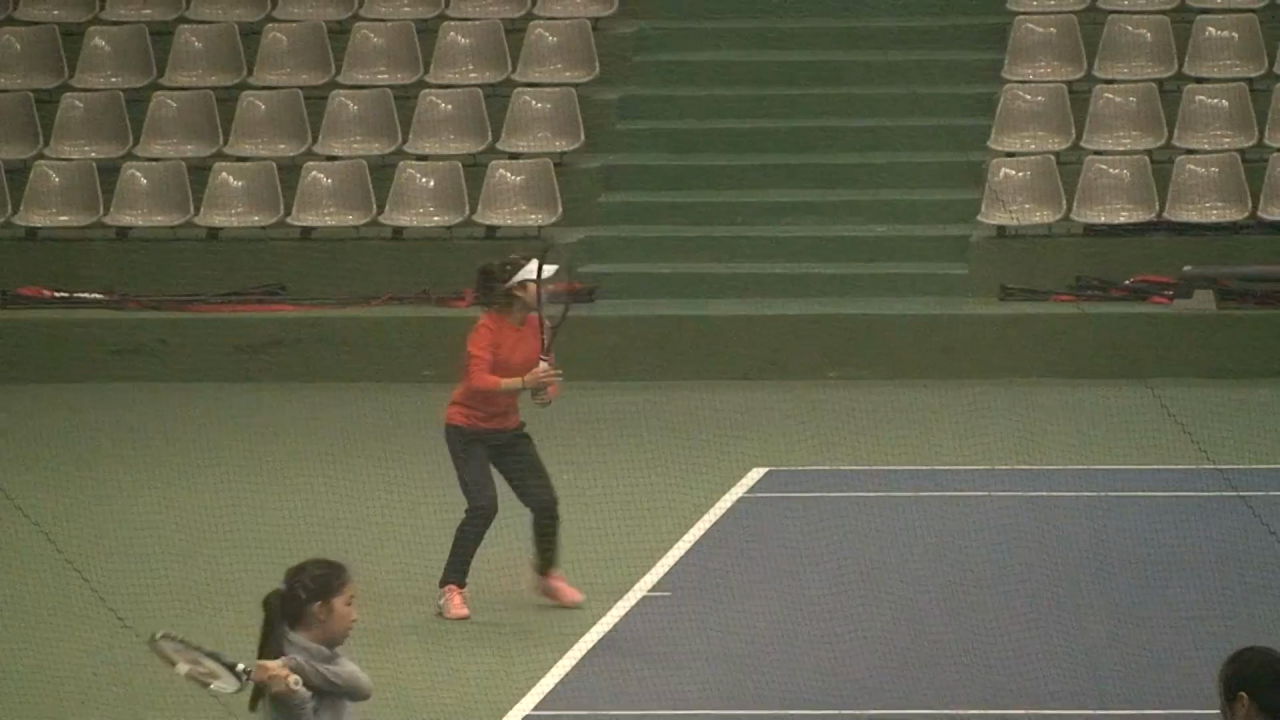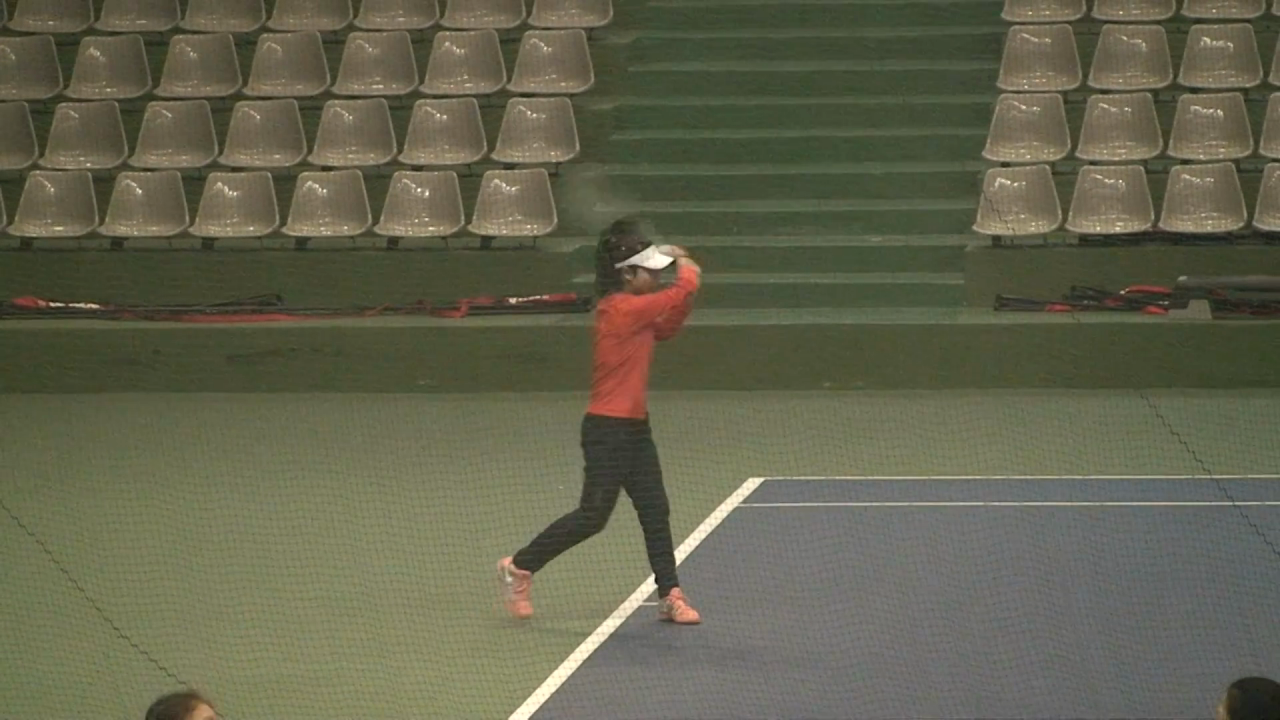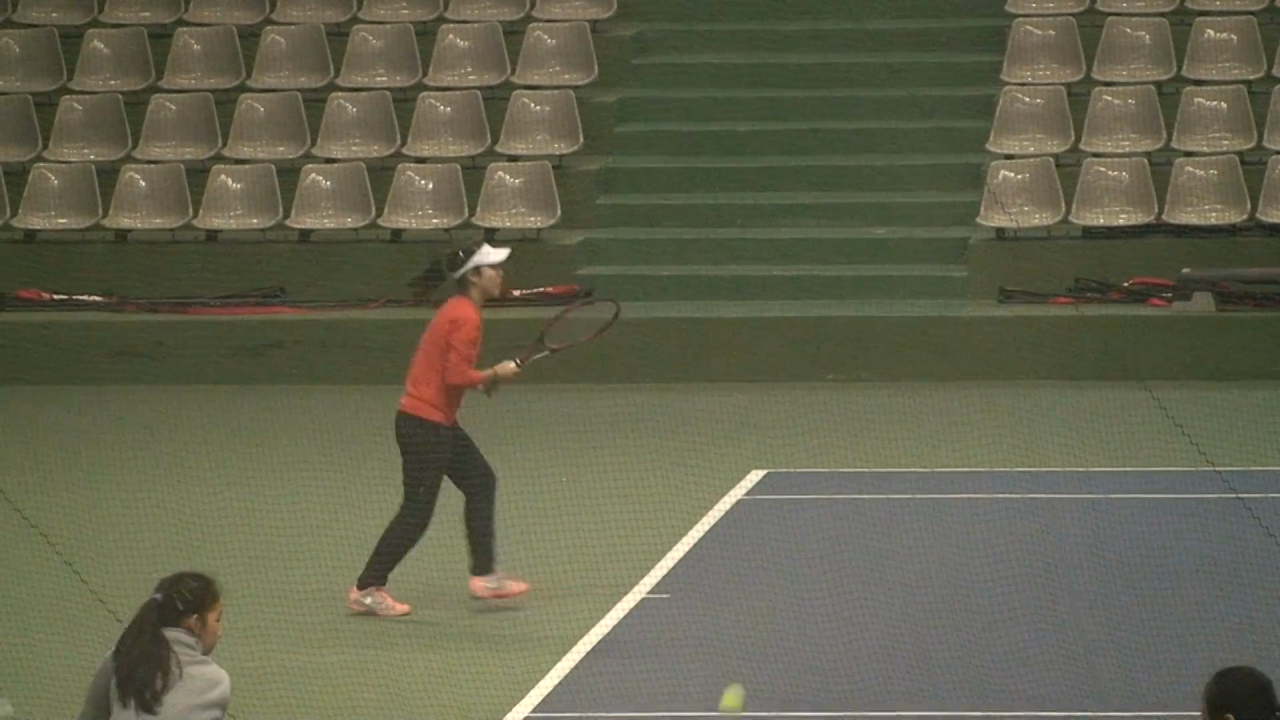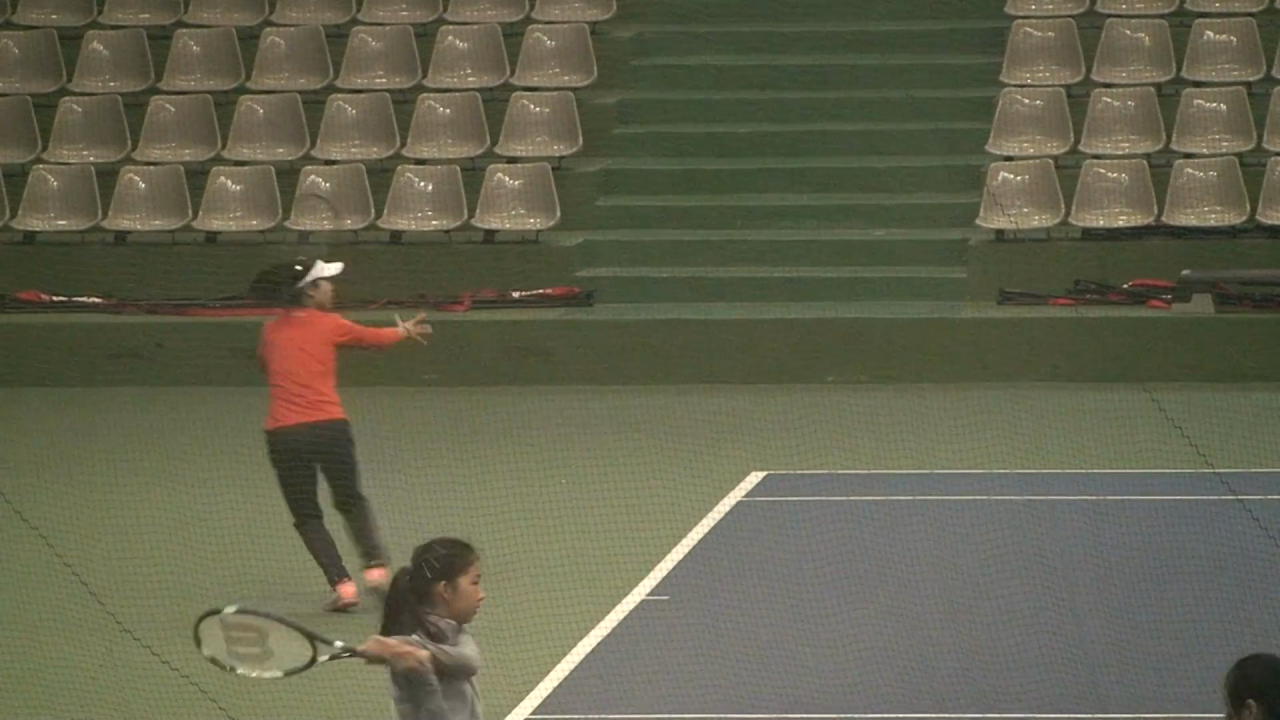
dt=1s
person 1, frame 1
left shoulder: (534, 325)
right shoulder: (487, 328)
left elbow: (536, 373)
right elbow: (477, 382)
left wrist: (544, 388)
right wrist: (523, 382)
left hip: (509, 429)
right hip: (468, 430)
left knee: (546, 503)
right knee: (484, 507)
left ankle: (548, 575)
right ankle: (451, 589)
person 1, frame 2
left shoulder: (622, 308)
right shoulder: (629, 309)
left elbow: (664, 330)
right elbow: (685, 290)
right wrist: (685, 260)
left hip: (632, 426)
right hip: (609, 428)
left knee: (655, 509)
right knee: (592, 516)
left ankle: (670, 596)
right ankle: (519, 568)
person 1, frame 3
left shoulder: (455, 310)
right shoulder: (467, 317)
right elbow: (456, 376)
left wrist: (482, 378)
right wrist: (495, 374)
left hip: (435, 421)
right hip: (425, 424)
left knee: (482, 484)
right knee: (416, 512)
left ankle: (485, 576)
right ankle: (367, 590)
person 1, frame 4
left shoulder: (271, 329)
right shoulder: (331, 324)
right elbow: (378, 338)
right wrist: (405, 331)
left hip: (284, 435)
right hip: (330, 430)
left knee: (307, 518)
right knee: (351, 503)
left ankle: (344, 587)
right ankle: (377, 569)
